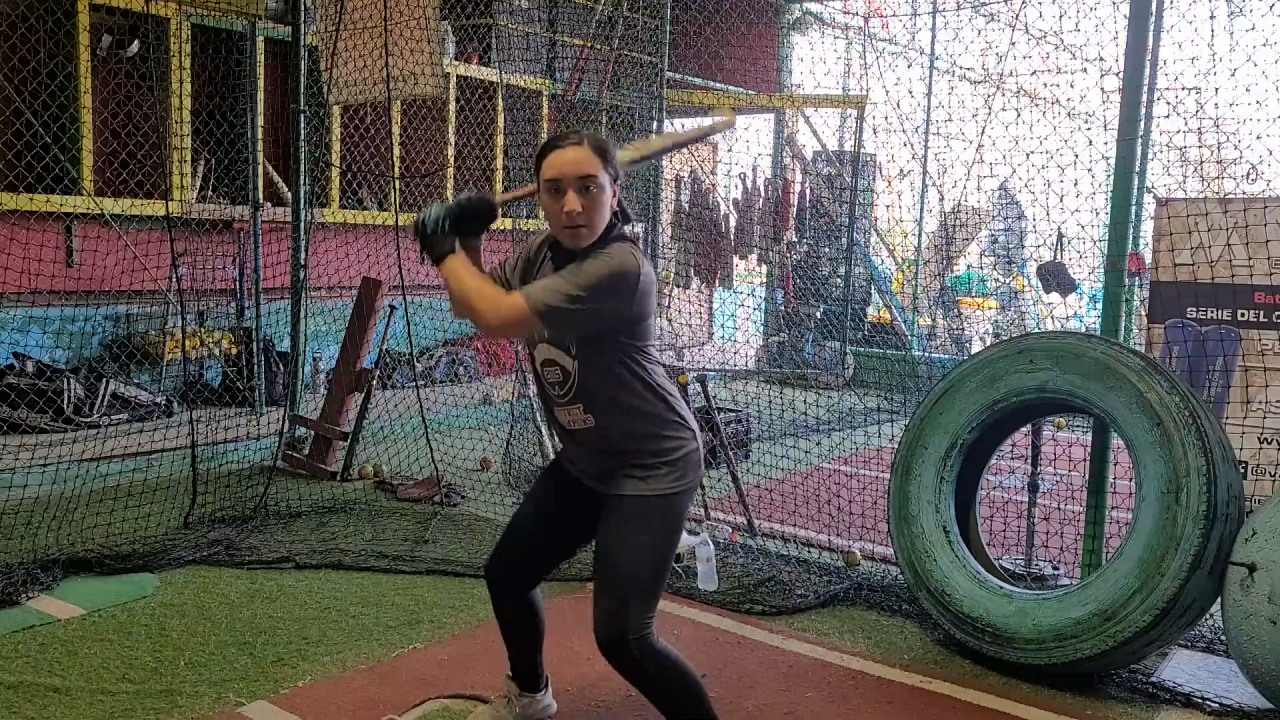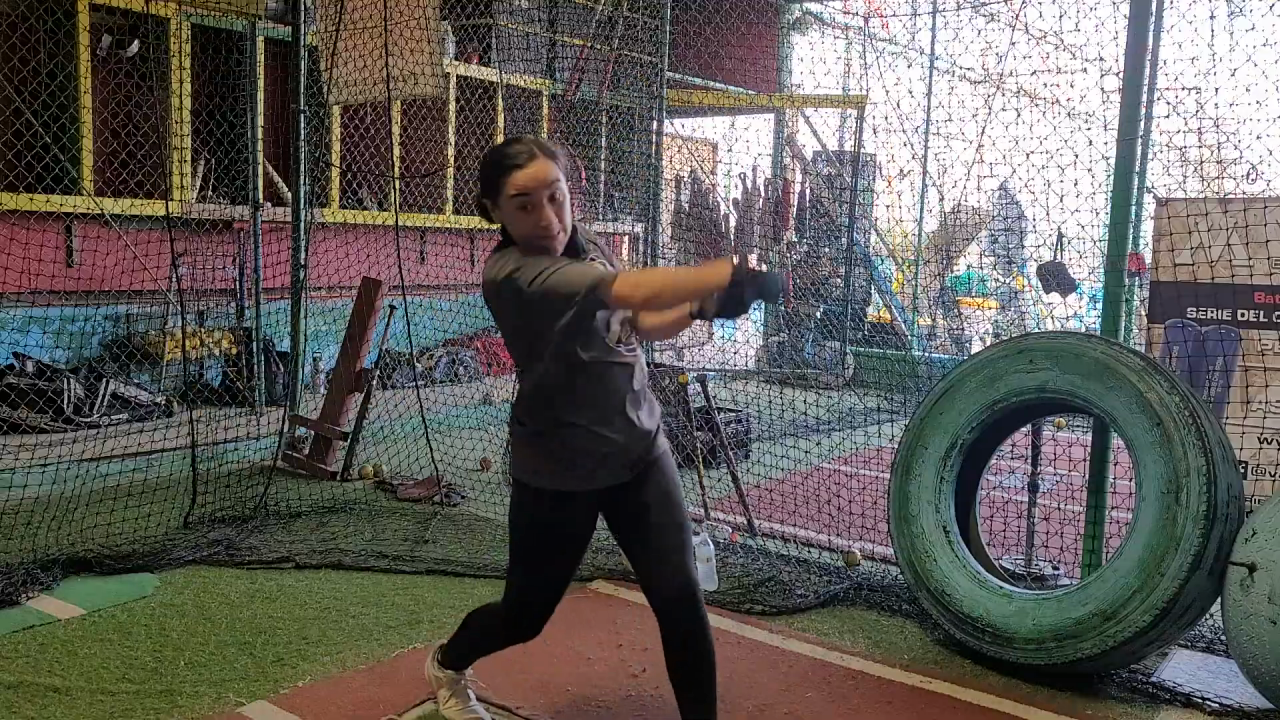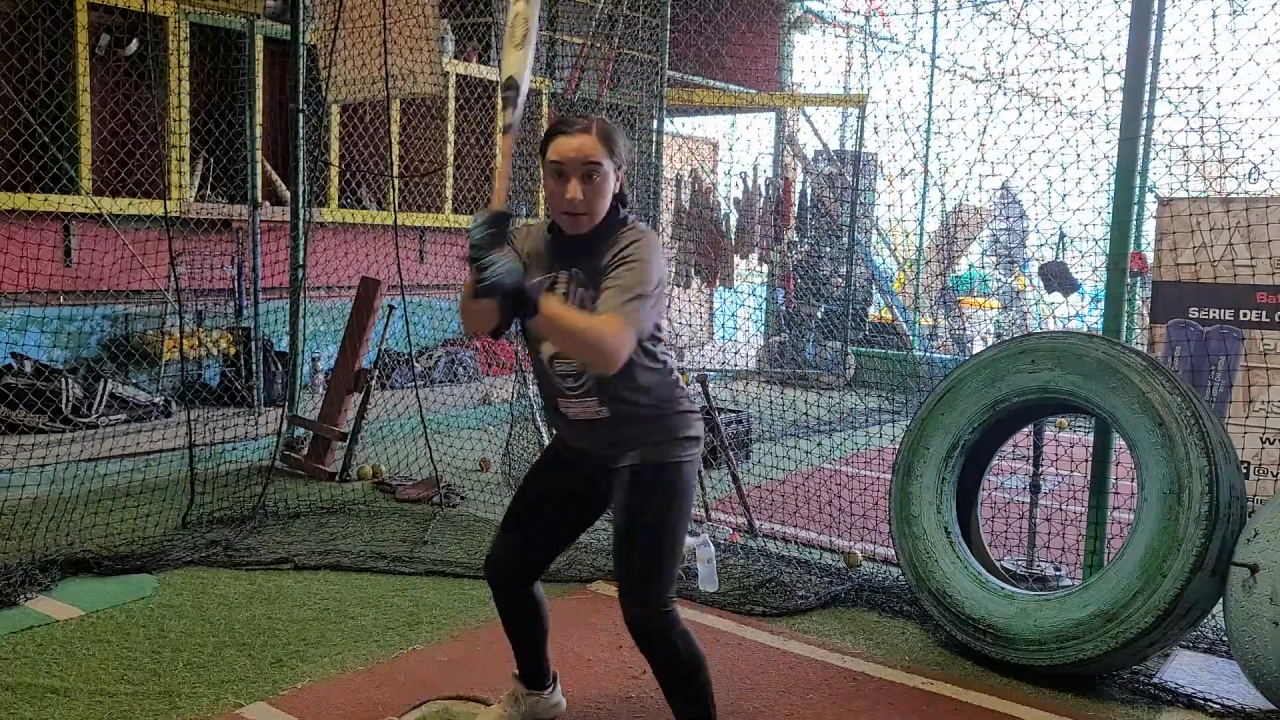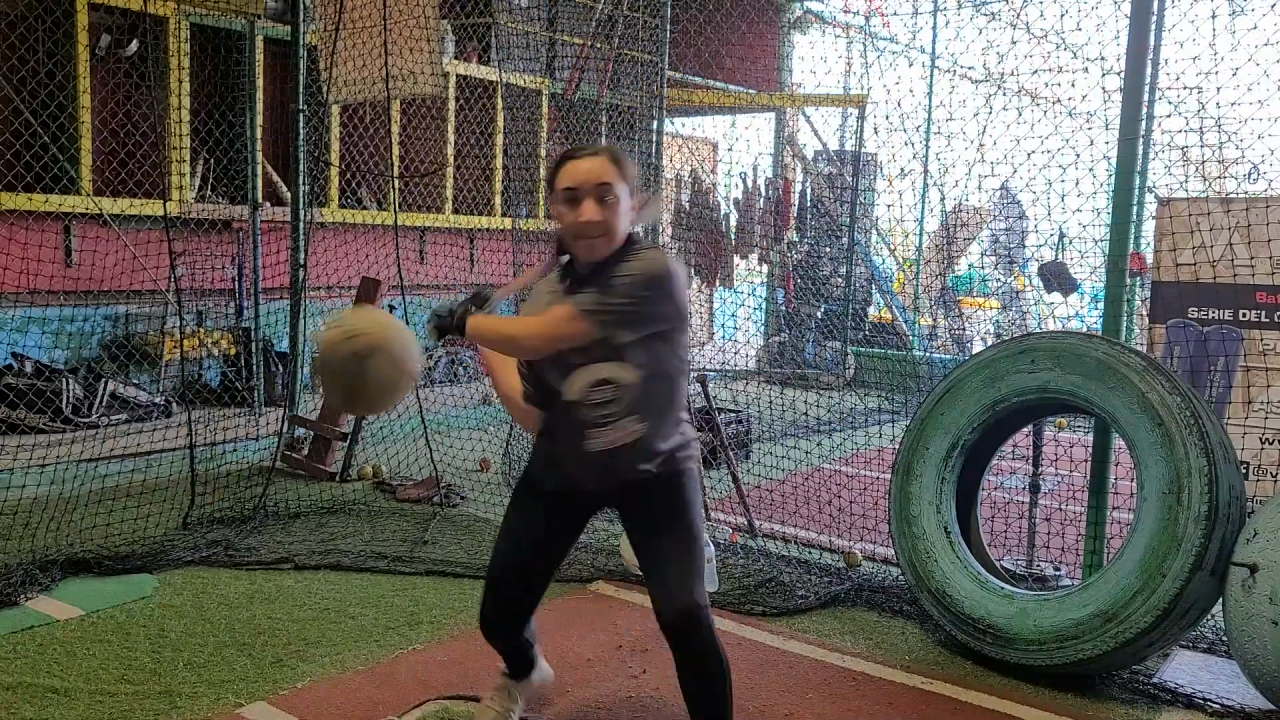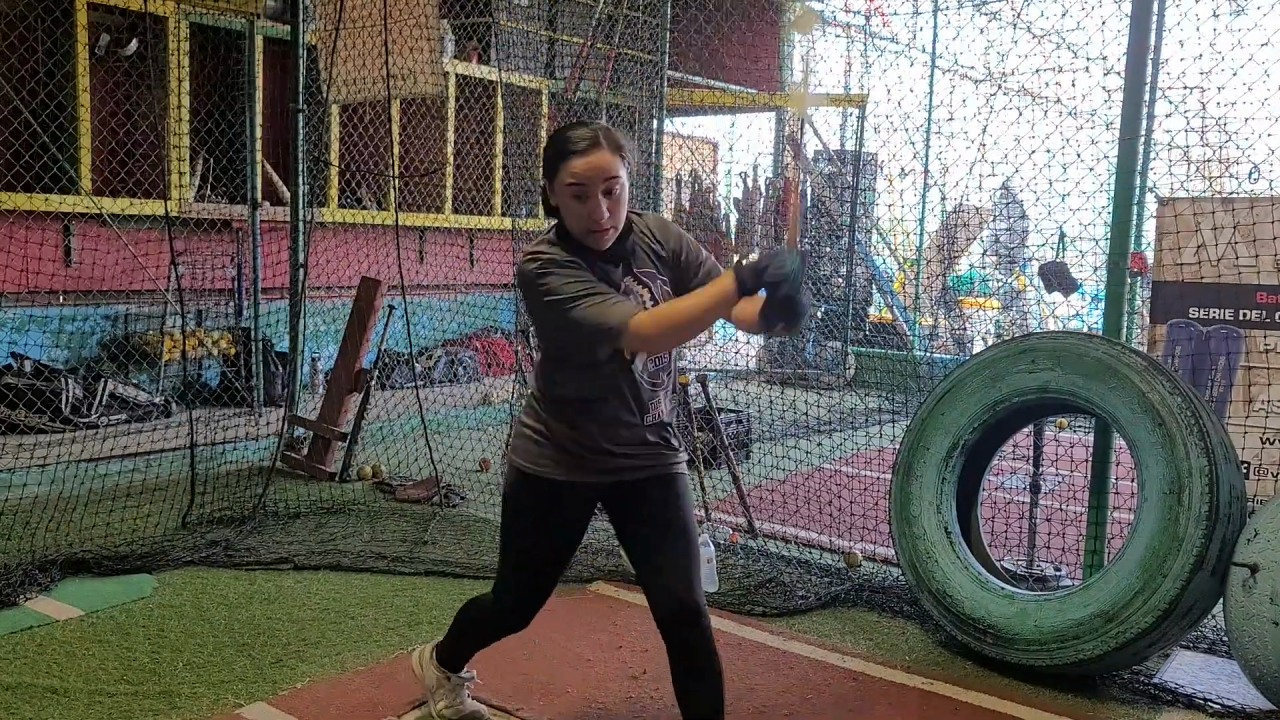
dt=1s
person 1, frame 1
left shoulder: (620, 269)
right shoulder: (545, 252)
left elbow: (496, 316)
right elbow: (486, 298)
left wrist: (442, 245)
right wrist: (465, 236)
left hip: (651, 467)
right hip: (584, 460)
left knee: (622, 635)
right knee: (505, 574)
person 1, frame 2
left shoulder: (585, 245)
right shoulder: (509, 275)
left elbow: (644, 324)
right elbow: (630, 291)
left wrist: (706, 303)
right wrist: (732, 274)
left hip: (638, 450)
right hip: (554, 474)
left knee: (679, 597)
right knee: (525, 613)
right ankle: (448, 664)
person 1, frame 3
left shoulder: (635, 247)
right shoulder: (526, 243)
left elbow: (606, 353)
right elbow: (478, 325)
left wrist: (529, 295)
right wrist: (485, 266)
left hip: (655, 445)
right hip: (578, 446)
left knee: (646, 610)
right knee: (505, 570)
person 1, frame 4
left shoulder: (654, 273)
right shoulder: (551, 284)
left elbow: (540, 335)
left wrist: (466, 321)
right wrist: (519, 396)
left hip: (657, 465)
right hip: (563, 468)
left knee: (685, 616)
right knee: (499, 609)
right ankle: (522, 674)
person 1, frame 5
left shoulder: (654, 235)
right shoulder: (543, 267)
left elbow: (736, 303)
right elbow: (640, 333)
left wrist: (769, 302)
right wrist: (744, 278)
left hip: (649, 454)
right hip: (557, 462)
left knee: (682, 609)
right knee: (513, 603)
right ankle: (442, 661)
